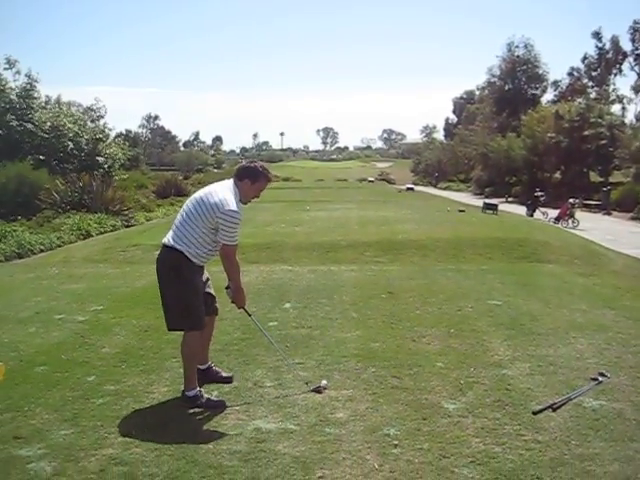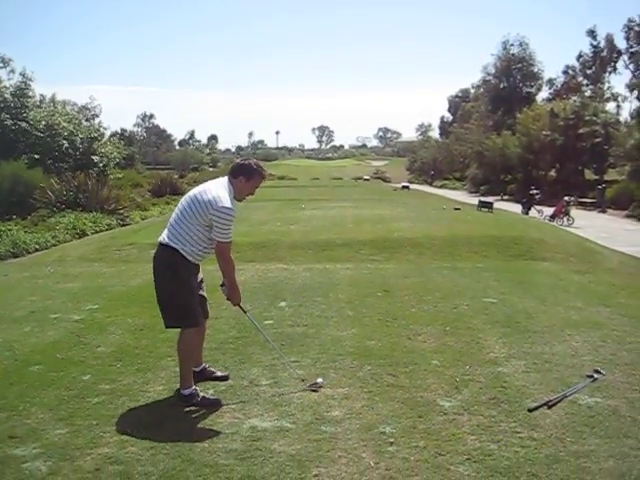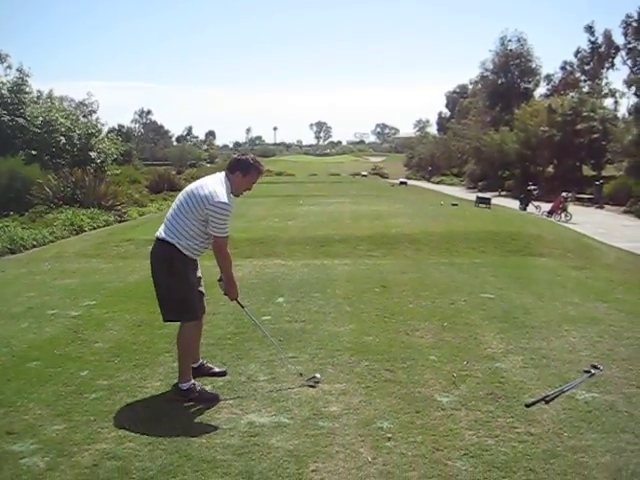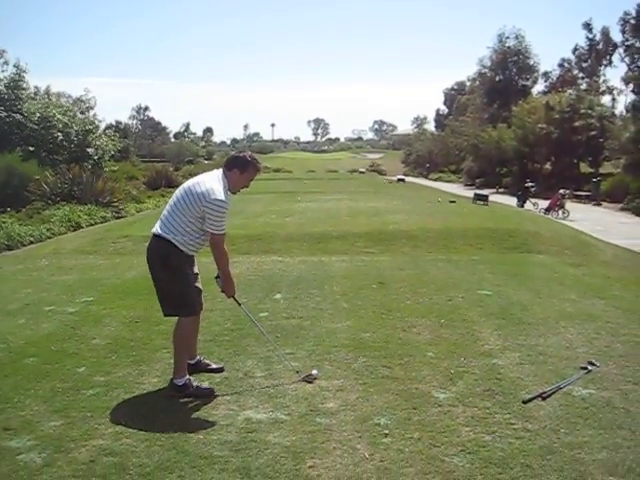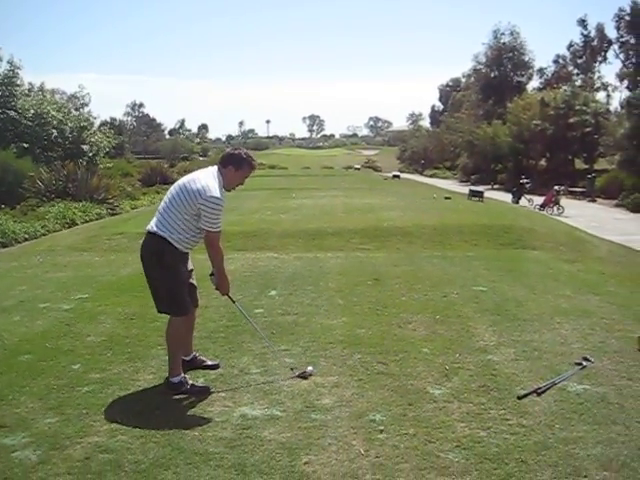
dt=0.1s
person 1, frame 1
left shoulder: (220, 189)
right shoulder: (230, 208)
left elbow: (223, 251)
right elbow: (229, 257)
left wrist: (232, 284)
right wrist: (238, 289)
left hip: (186, 260)
right hip: (179, 263)
left knee: (208, 312)
right knee: (194, 326)
left ankle: (203, 367)
right ankle: (191, 391)
person 1, frame 2
left shoulder: (215, 187)
right shoulder: (223, 205)
left elbow: (218, 248)
right elbow: (224, 254)
left wrist: (227, 282)
right wrist: (233, 287)
left hip: (182, 258)
right hip: (175, 261)
left knee: (200, 316)
right knee: (190, 323)
left ankle: (197, 367)
right ankle: (187, 389)
person 1, frame 3
left shoulder: (212, 183)
right shoulder: (219, 200)
left elbow: (215, 243)
right elbow: (221, 249)
left wrist: (225, 277)
right wrist: (230, 281)
left hip: (180, 253)
right hip: (172, 256)
left knee: (197, 312)
right knee: (190, 317)
left ankle: (195, 363)
right ankle: (185, 383)
person 1, frame 4
left shoulder: (210, 180)
right shoulder: (217, 197)
left elbow: (212, 239)
right elbow: (218, 246)
left wrist: (222, 273)
right wrist: (227, 279)
left hip: (176, 250)
right hip: (168, 252)
left knee: (194, 308)
right knee: (187, 313)
left ankle: (192, 359)
right ankle: (180, 379)
person 1, frame 5
left shoulder: (205, 177)
right shoulder: (212, 195)
left elbow: (207, 237)
right elbow: (213, 243)
left wrist: (216, 271)
right wrist: (221, 276)
left hip: (171, 247)
right hip: (163, 250)
left knee: (189, 305)
right knee: (180, 312)
left ankle: (187, 356)
right ankle: (175, 377)
